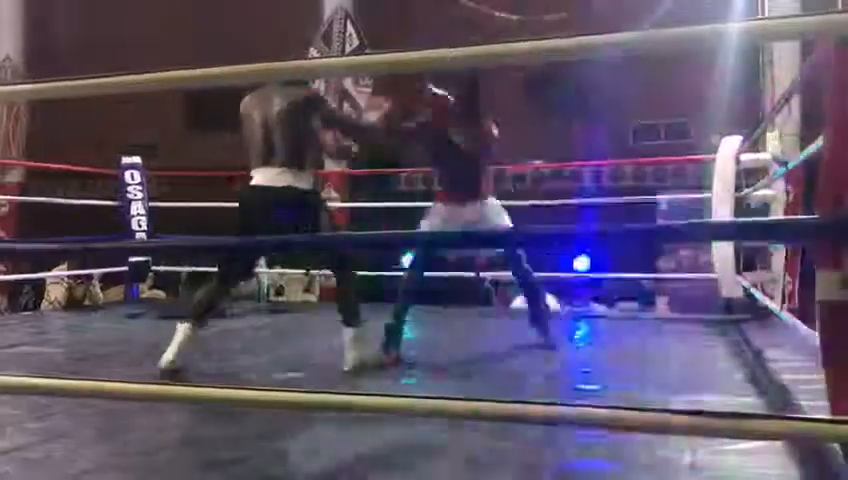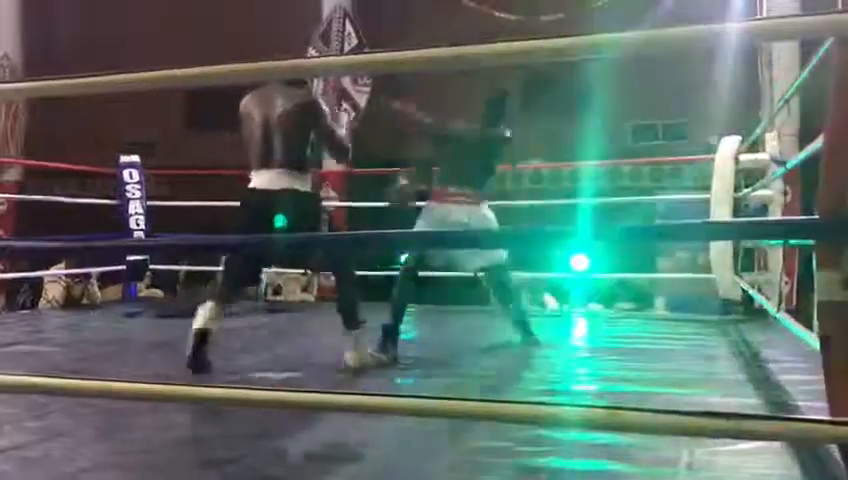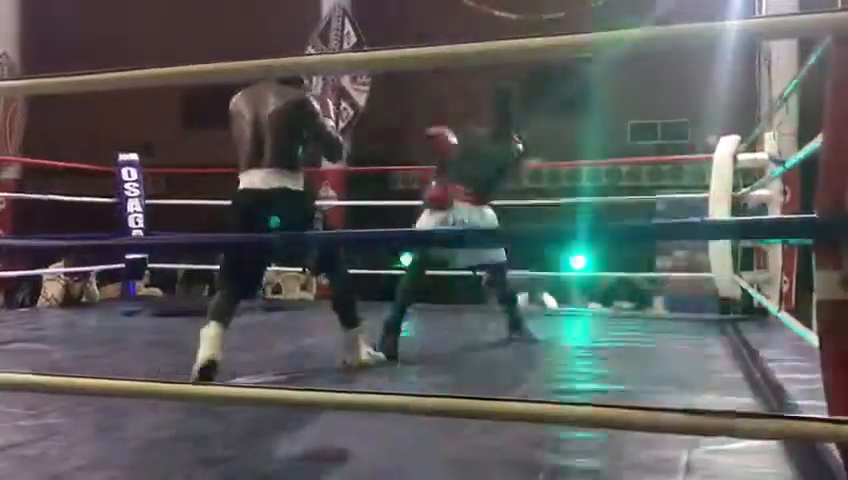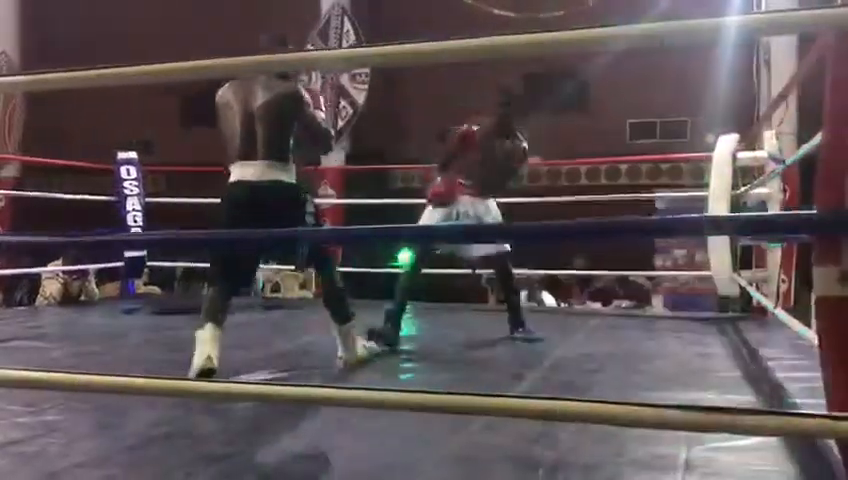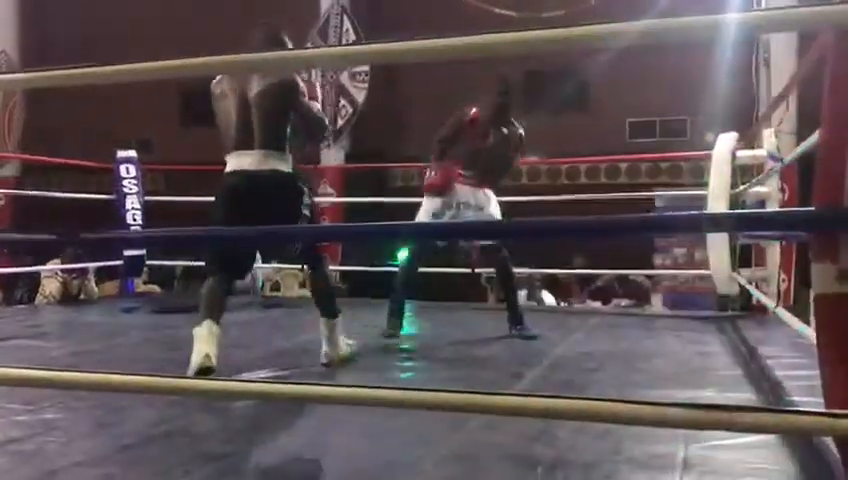
dt=0.1s
person 1, frame 1
left shoulder: (249, 102)
right shoulder: (305, 98)
right elbow: (351, 129)
left hip: (257, 194)
right hip: (297, 196)
left knee: (226, 277)
right knee: (342, 266)
left ankle: (177, 351)
right ankle: (355, 351)
person 1, frame 2
left shoulder: (248, 103)
right shoulder: (305, 101)
right elbow: (342, 153)
right wrist: (328, 129)
left hip: (257, 197)
right hip: (295, 199)
left knee: (234, 277)
right knee: (342, 269)
left ankle: (204, 324)
right ankle: (356, 351)
person 1, frame 3
left shoulder: (238, 100)
right shoulder: (298, 100)
right elbow: (336, 151)
right wrist: (325, 120)
left hip: (247, 198)
right hip: (287, 198)
left knee: (231, 284)
right knee: (335, 270)
left ankle: (209, 353)
right ankle: (356, 352)
person 1, frame 4
left shoulder: (224, 94)
right shoulder: (289, 92)
right elbow: (324, 145)
right wrist: (316, 110)
left hip: (239, 191)
right hip: (279, 190)
left knee: (222, 279)
right knee: (324, 265)
left ankle: (205, 353)
right ankle: (351, 347)
person 1, frame 5
left shoulder: (220, 84)
right shoulder: (285, 80)
right elbow: (317, 133)
right wrist: (312, 102)
left hip: (235, 181)
right hip: (277, 179)
left knee: (220, 271)
right knee: (314, 258)
left ankle: (206, 348)
right ankle: (334, 344)
person 2, frame 1
left shoulder: (486, 129)
right shoulder: (435, 121)
left elbow: (476, 156)
right elbow: (401, 133)
left hip: (481, 205)
right hip: (446, 206)
left knee: (517, 261)
right knee: (417, 265)
left ankle: (540, 321)
right ankle: (393, 337)
person 2, frame 2
left shoulder: (499, 138)
right shoulder: (462, 131)
right elbow: (433, 162)
left wrist: (423, 123)
right wrist: (410, 182)
left hip: (473, 209)
right hip: (439, 207)
left knee: (499, 271)
right knee: (410, 266)
left ankle: (522, 324)
right ankle: (390, 337)
person 2, frame 3
left shoulder: (514, 149)
right shoulder: (474, 134)
left elbow: (488, 179)
right elbow: (444, 164)
left wrist: (452, 151)
right wrist: (436, 185)
left hip: (476, 210)
right hip: (445, 204)
left knee: (498, 270)
right knee: (418, 262)
left ankle: (516, 325)
right ankle: (391, 333)
person 2, frame 4
left shoulder: (517, 147)
right shoulder: (477, 129)
left elbow: (496, 184)
right elbow: (446, 159)
left wrist: (479, 150)
right wrist: (440, 180)
left hip: (480, 203)
right hip: (448, 198)
left knee: (502, 262)
right knee: (419, 255)
left ankle: (517, 324)
right ankle: (392, 325)
person 2, frame 5
left shoulder: (514, 134)
right shoulder: (465, 115)
left elbow: (499, 174)
right elbow: (439, 146)
left wrist: (486, 143)
right wrist: (434, 169)
left hip: (478, 193)
right hip: (445, 188)
left knee: (498, 255)
right knee: (417, 248)
left ankle: (516, 321)
right ankle: (395, 316)
